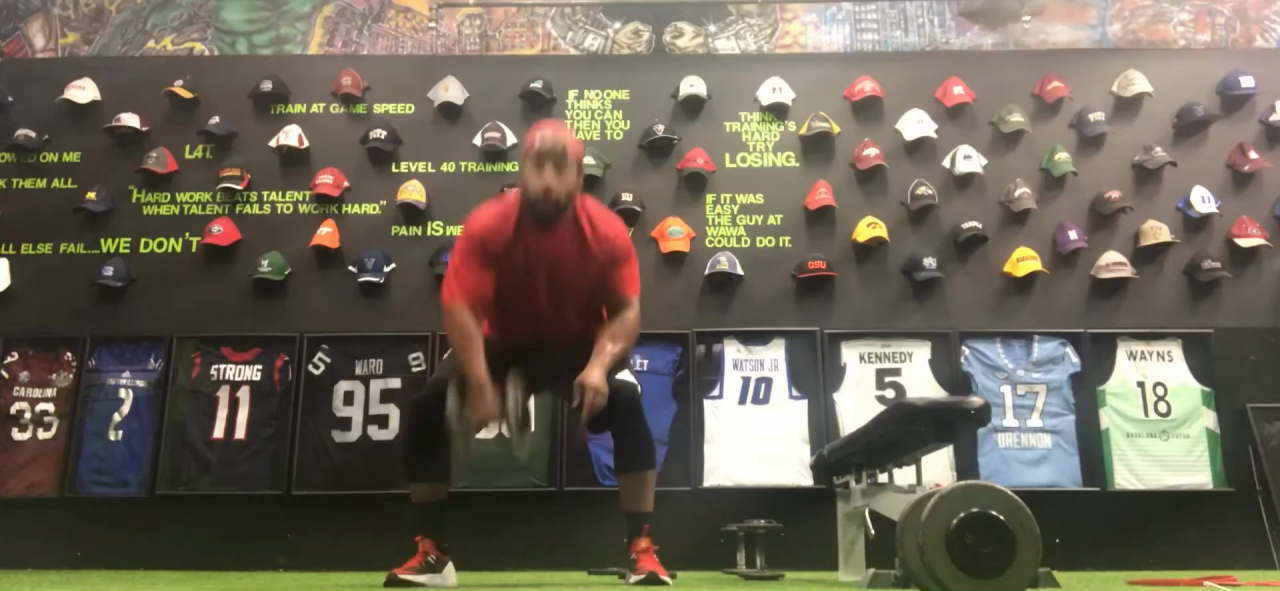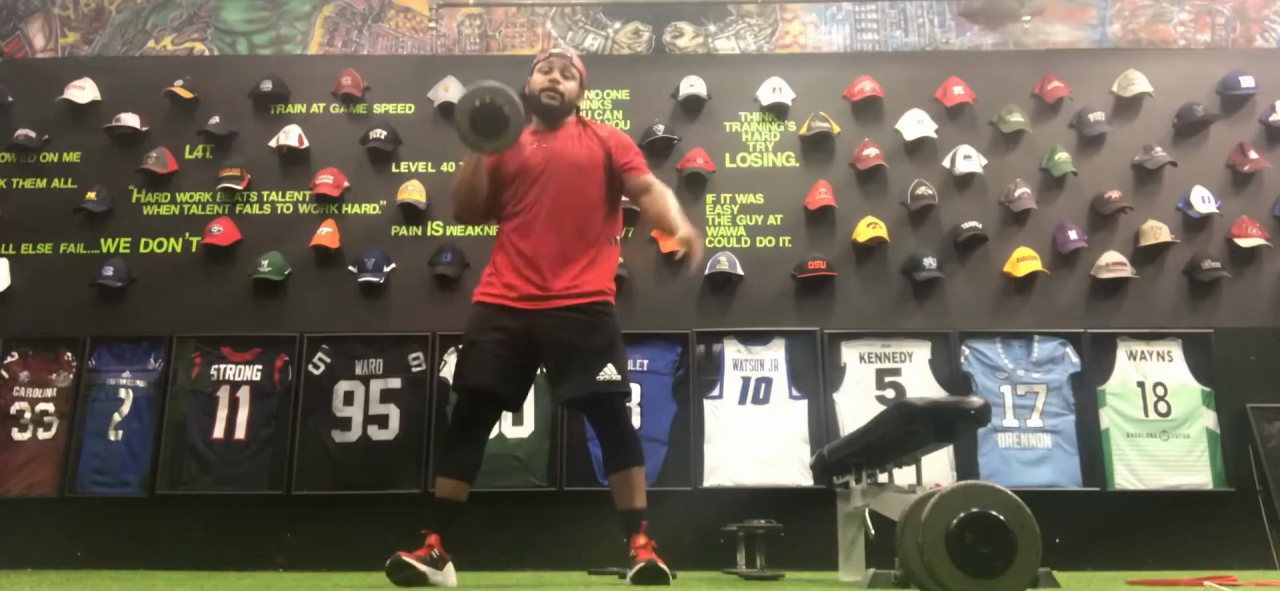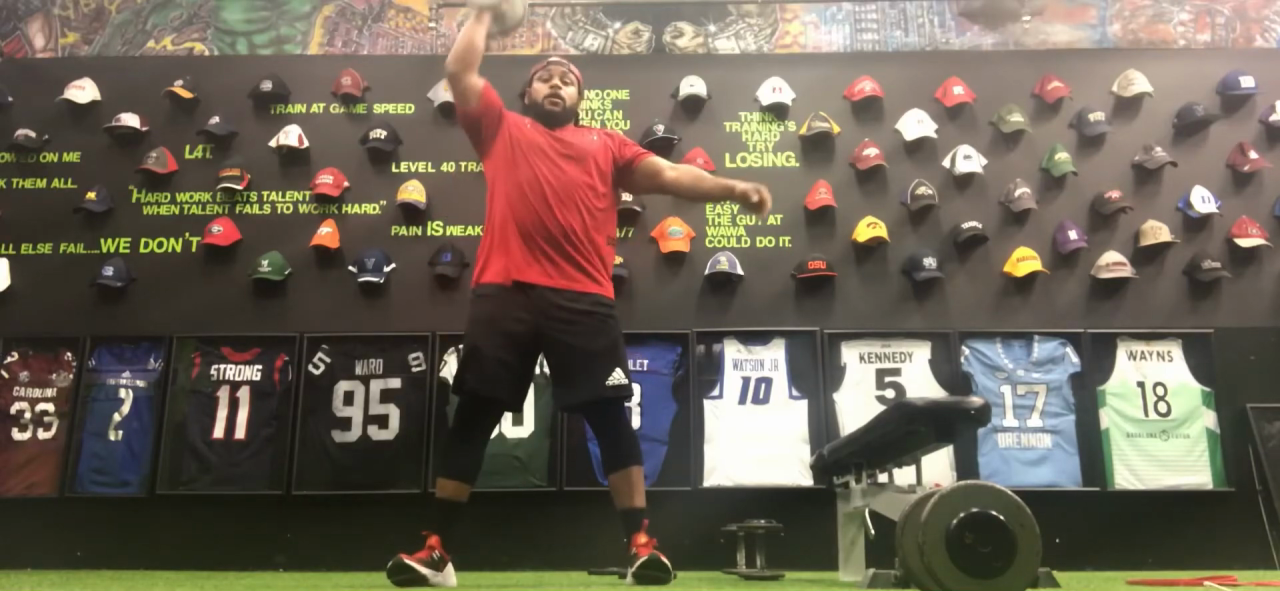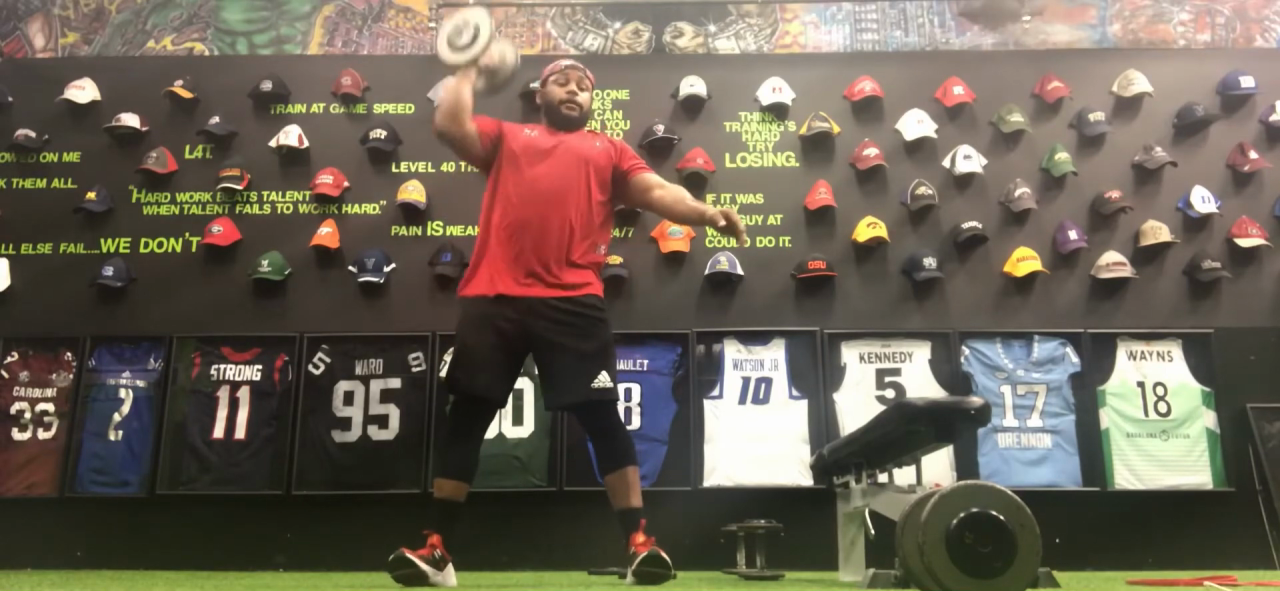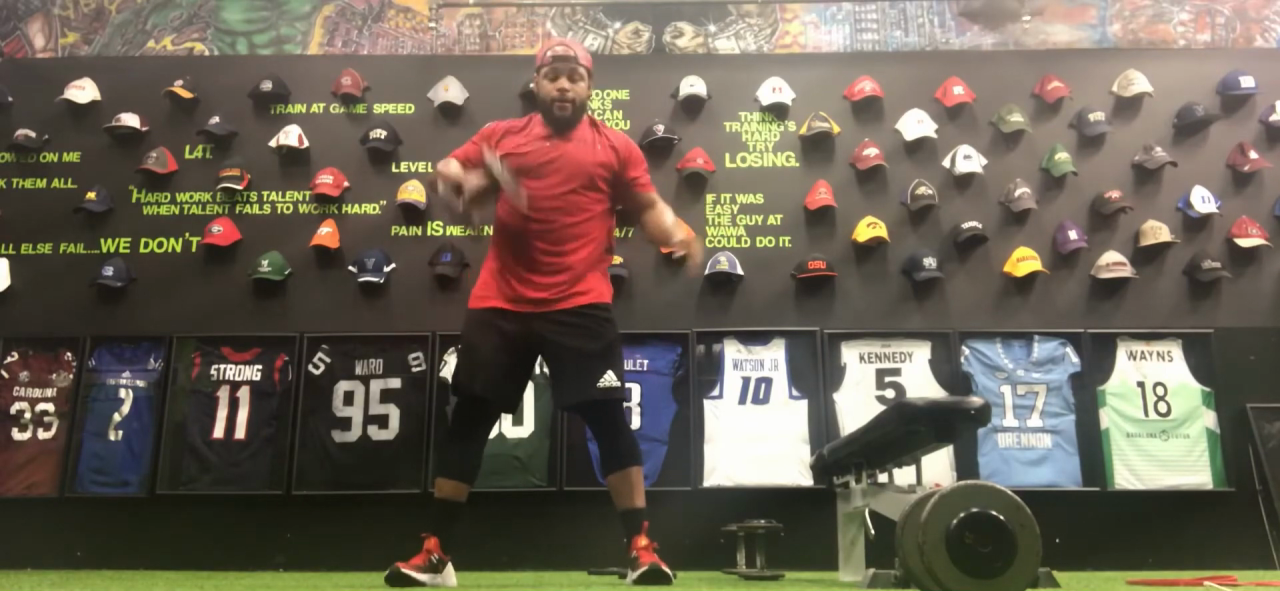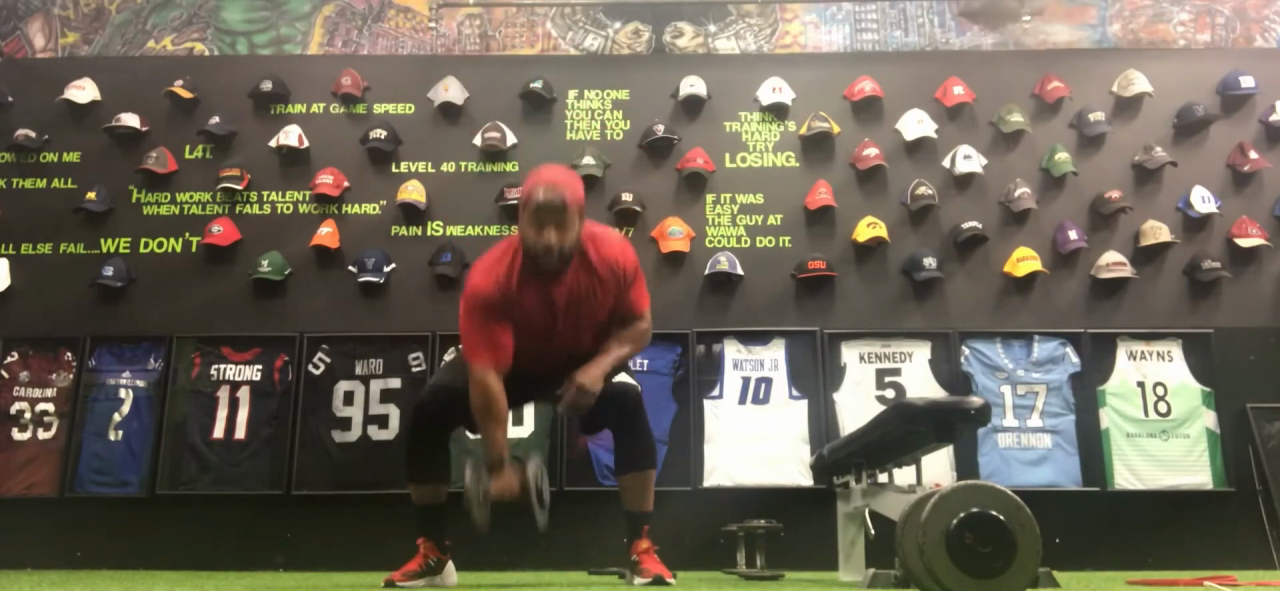
dt=0.5s
person 1, frame 1
left shoulder: (606, 232)
right shoulder: (487, 228)
left elbow: (626, 312)
right elbow: (459, 311)
left wrist: (598, 367)
right wrist: (480, 388)
left hip: (580, 345)
right hip: (506, 346)
left knee: (626, 407)
right knee: (427, 412)
left ankle: (642, 550)
right ankle: (431, 553)
person 1, frame 2
left shoulder: (607, 142)
right shoulder: (506, 146)
left elbow: (650, 191)
right elbow: (467, 212)
left wrist: (681, 227)
right wrist: (479, 149)
left hip: (583, 305)
right hip: (503, 303)
left knee: (611, 415)
right knee: (470, 417)
left ankle: (641, 547)
person 1, frame 3
left shoulder: (606, 144)
right shoulder: (501, 130)
left elbow: (668, 175)
right elbow: (459, 72)
left wrist: (732, 188)
right wrist: (481, 16)
left hip: (582, 299)
right hip: (505, 293)
left knee: (610, 416)
right knee: (473, 416)
person 1, frame 4
left shoulder: (609, 150)
right shoulder: (506, 139)
left elbow: (658, 192)
right elbow: (448, 124)
left wrist: (709, 212)
right wrist: (467, 70)
left hip: (573, 301)
right hip: (493, 297)
left knee: (602, 417)
right knee: (467, 415)
left ankle: (641, 544)
person 1, frame 5
left shoulder: (615, 146)
right shoulder: (502, 137)
left elbow: (649, 205)
right elbow: (447, 173)
left wrist: (676, 234)
right wrist: (470, 181)
left hip: (582, 307)
right hip: (501, 305)
left knee: (609, 417)
right knee: (470, 418)
person 1, frame 6
left shoulder: (614, 255)
right shoulder: (489, 280)
left elbow: (638, 322)
right elbow: (486, 380)
left wrist: (600, 365)
right wrist: (499, 466)
left hip: (581, 361)
right hip: (509, 366)
left knee: (628, 405)
right knee: (428, 411)
left ankle: (641, 551)
right ankle: (433, 553)
